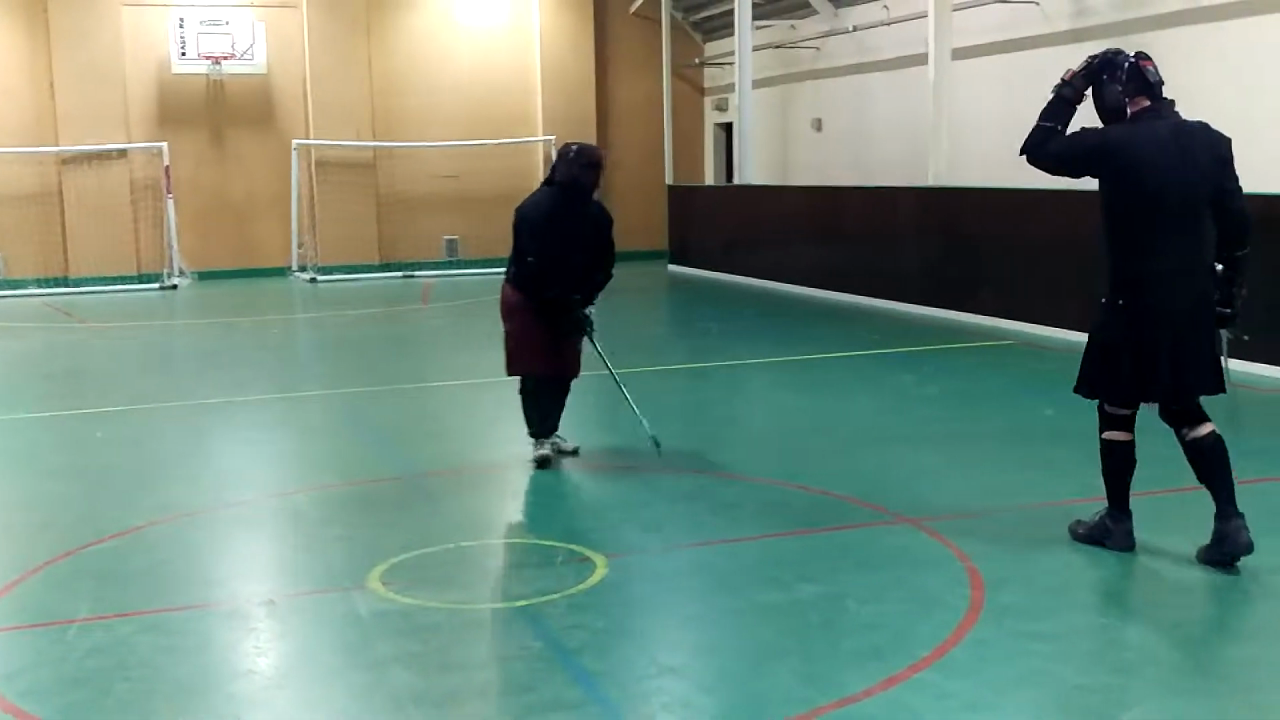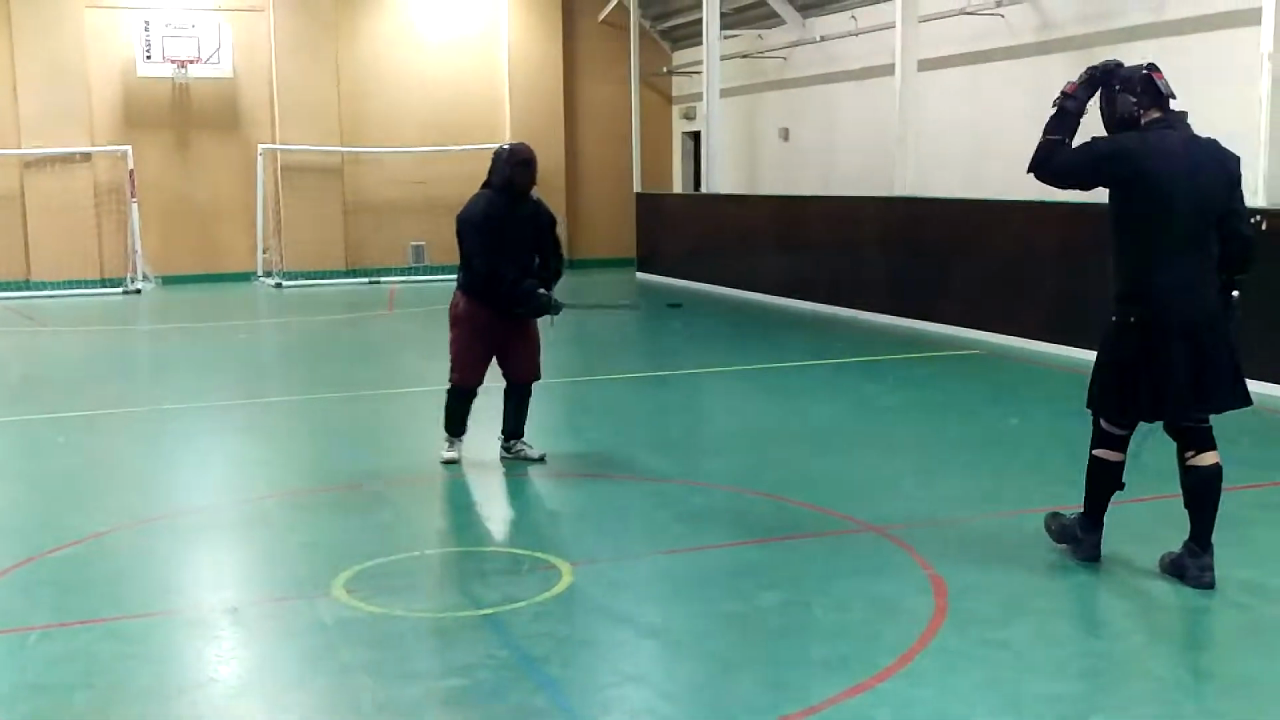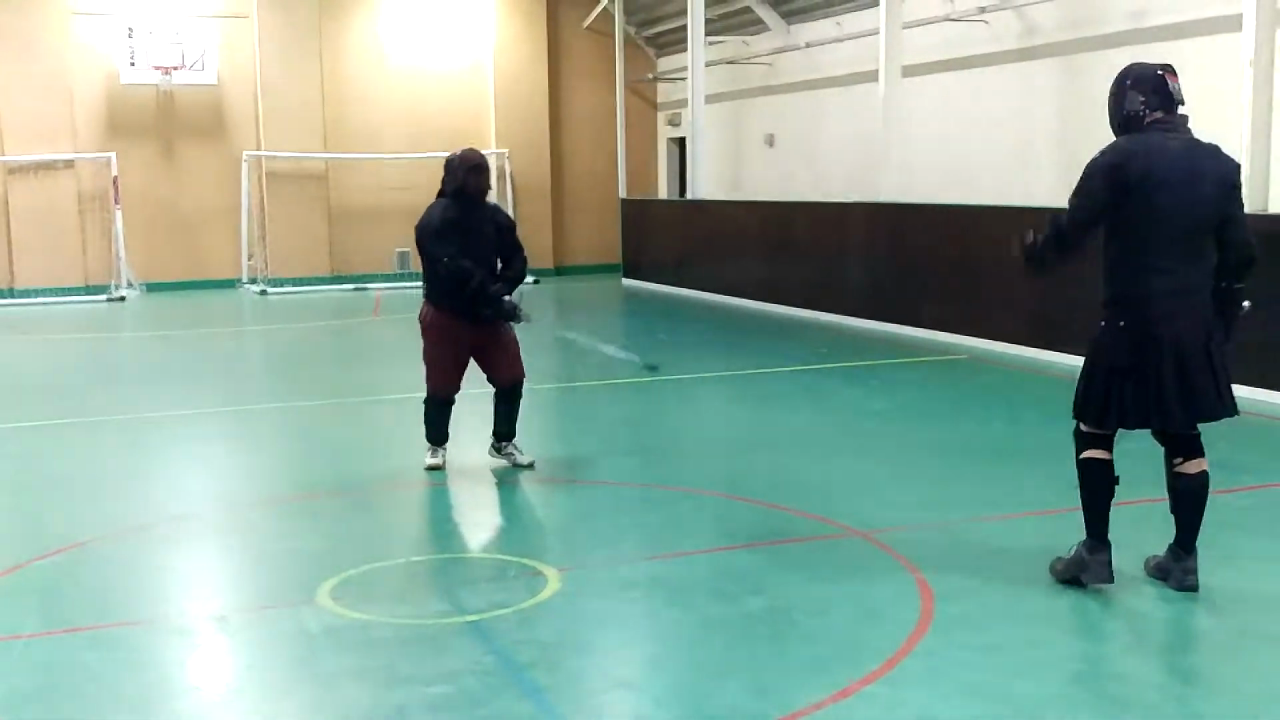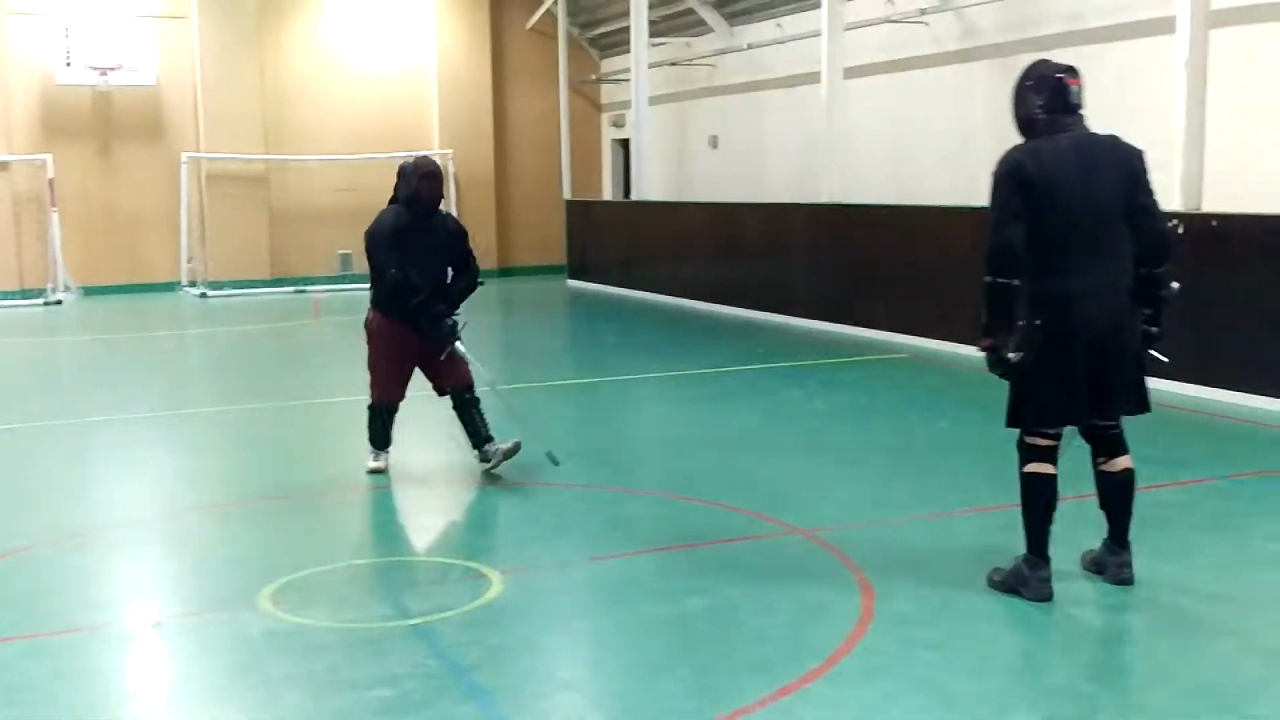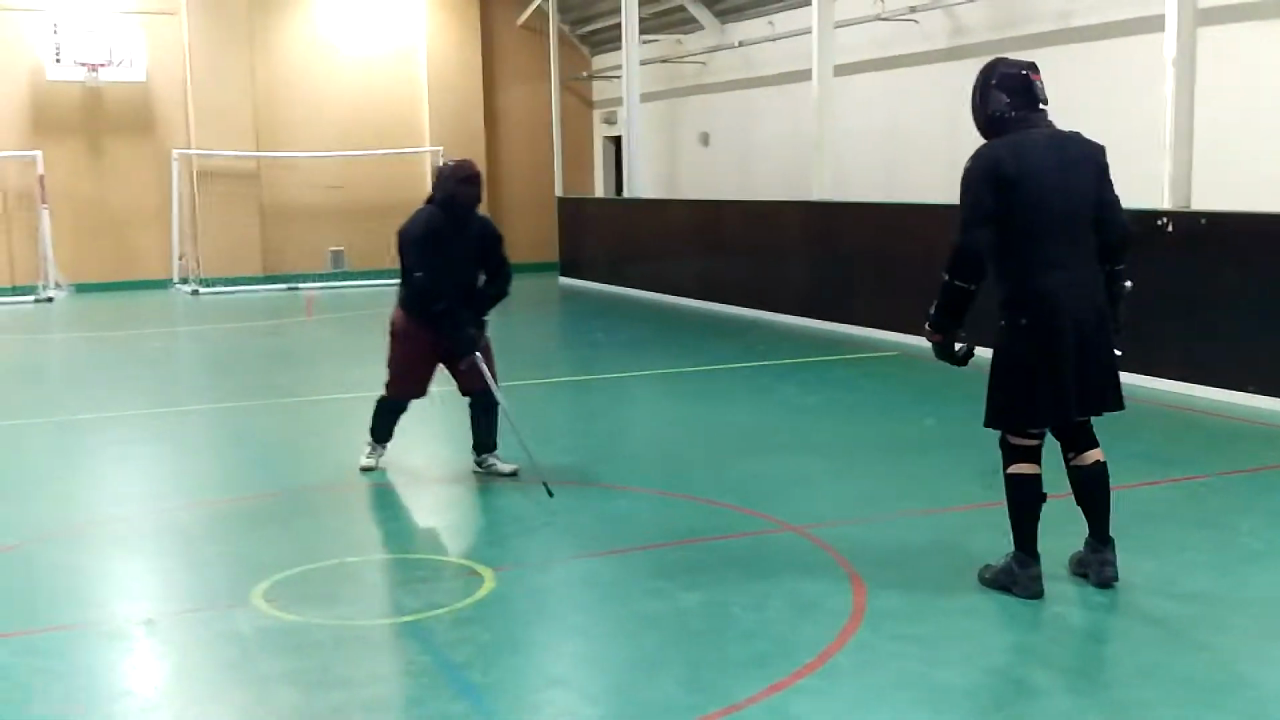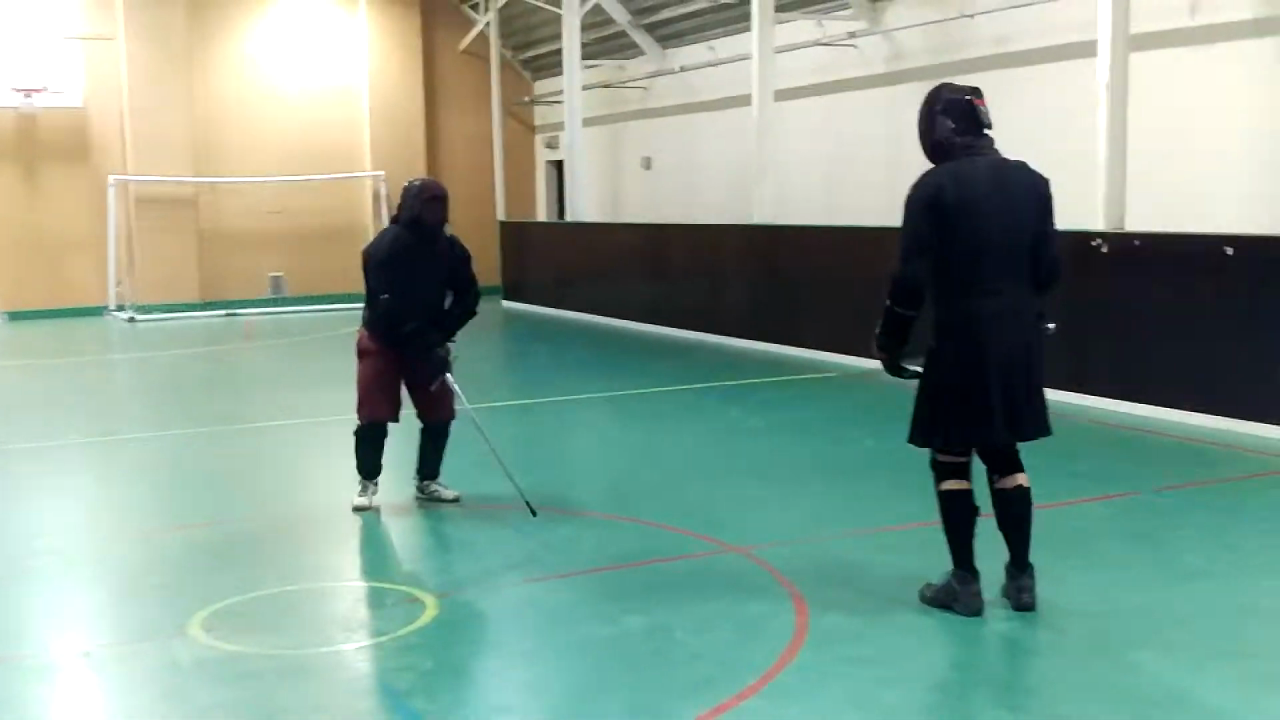
dt=0.3s
person 1, frame 1
left shoulder: (1114, 143)
right shoulder: (1209, 141)
left elbow: (1038, 151)
right elbow: (1236, 225)
left wrist: (1071, 87)
right wrist: (1228, 289)
left hip: (1137, 300)
right hip: (1194, 299)
left knee: (1117, 410)
right knee: (1186, 409)
left ankle: (1118, 521)
right ankle: (1229, 522)
person 1, frame 2
left shoulder: (1124, 152)
right shoulder: (1219, 158)
left elbow: (1047, 166)
right elbow: (1238, 245)
left wrist: (1072, 100)
right wrist: (1216, 303)
left hip: (1144, 317)
right hip: (1202, 317)
left knee: (1112, 426)
right knee: (1195, 432)
left ankle: (1088, 530)
right ankle: (1198, 554)
person 1, frame 3
left shoulder: (1122, 157)
right shoulder: (1219, 164)
left elbow: (1071, 235)
right elbow: (1238, 254)
left wrist: (1037, 251)
right wrist: (1220, 321)
left hip: (1135, 323)
right hip: (1193, 324)
left knee: (1094, 431)
right knee: (1183, 439)
left ankle: (1096, 551)
right ankle: (1183, 558)
person 1, frame 4
left shoulder: (1021, 163)
right shoulder: (1123, 156)
left elbow: (1005, 254)
right elbow: (1154, 243)
left wrist: (996, 333)
right wrist: (1149, 312)
left hip: (1055, 322)
right hip: (1114, 319)
left knee: (1038, 442)
right knee: (1107, 433)
left ankle: (1036, 566)
right ankle: (1117, 554)
person 1, frame 5
left shoulder: (992, 161)
right shoulder: (1086, 151)
left elbow: (971, 254)
right elbow: (1115, 239)
left wrist: (941, 325)
right wrist: (1108, 306)
left hip: (1033, 319)
right hip: (1087, 315)
left knee: (1021, 441)
right knee: (1078, 431)
left ankle: (1025, 564)
right ankle: (1100, 551)
person 1, frame 6
left shoulder: (934, 187)
right shoulder: (1030, 182)
left elbow: (912, 277)
right elbow: (1047, 269)
left wrist: (889, 342)
left hip: (963, 343)
right hip: (1019, 340)
left knee: (950, 461)
right knee: (1004, 457)
left ankle: (965, 580)
right ankle: (1021, 576)
person 2, frame 1
left shoulder: (596, 213)
right shoulder: (537, 208)
left elbow: (603, 263)
right elbow: (536, 267)
left wrist: (581, 300)
right wrist: (565, 306)
left hip: (566, 303)
right hip: (526, 298)
left knee: (564, 372)
right knee: (533, 372)
left ankle: (548, 433)
right ankle: (539, 438)
person 2, frame 2
left shoulder: (536, 211)
right shoulder: (478, 211)
left elbow: (553, 257)
right elbow: (488, 265)
left wrist: (540, 289)
right wrist: (529, 292)
left hip: (519, 308)
right hip: (477, 306)
left knee: (523, 378)
right knee: (465, 379)
left ankle: (512, 441)
right ankle: (453, 438)
person 2, frame 3
left shoulder: (494, 216)
right shoulder: (436, 220)
left elbow: (515, 259)
right elbow: (452, 268)
left wrist: (502, 292)
right wrist: (493, 294)
left hip: (488, 315)
right hip: (446, 315)
left knee: (510, 380)
right knee: (441, 389)
left ankle: (504, 442)
right ankle: (436, 446)
person 2, frame 4
left shoulder: (447, 224)
right shoulder: (387, 227)
left elbow: (467, 272)
right elbow: (394, 281)
left wrist: (445, 308)
right wrist: (431, 314)
left hip: (435, 321)
right hip: (392, 322)
left knee: (462, 385)
right knee: (386, 394)
left ankle: (486, 448)
right ankle: (378, 449)
person 2, frame 5
left shoulder: (483, 228)
right shoulder: (421, 227)
left elbow: (499, 277)
right elbow: (421, 283)
left wrist: (473, 315)
right wrist: (451, 321)
left hip: (462, 323)
right hip: (418, 322)
left knee: (483, 388)
right knee: (399, 391)
left ankle: (485, 455)
right ankle: (376, 445)
person 2, frame 6
left shoulder: (450, 248)
right shoulder: (385, 248)
left elbow: (468, 298)
right elbow: (385, 306)
left wrist: (440, 337)
right wrist: (420, 344)
left hip: (428, 344)
right hip: (383, 343)
left knee: (439, 416)
right knee: (373, 418)
left ankle: (427, 481)
right ankle: (368, 483)
